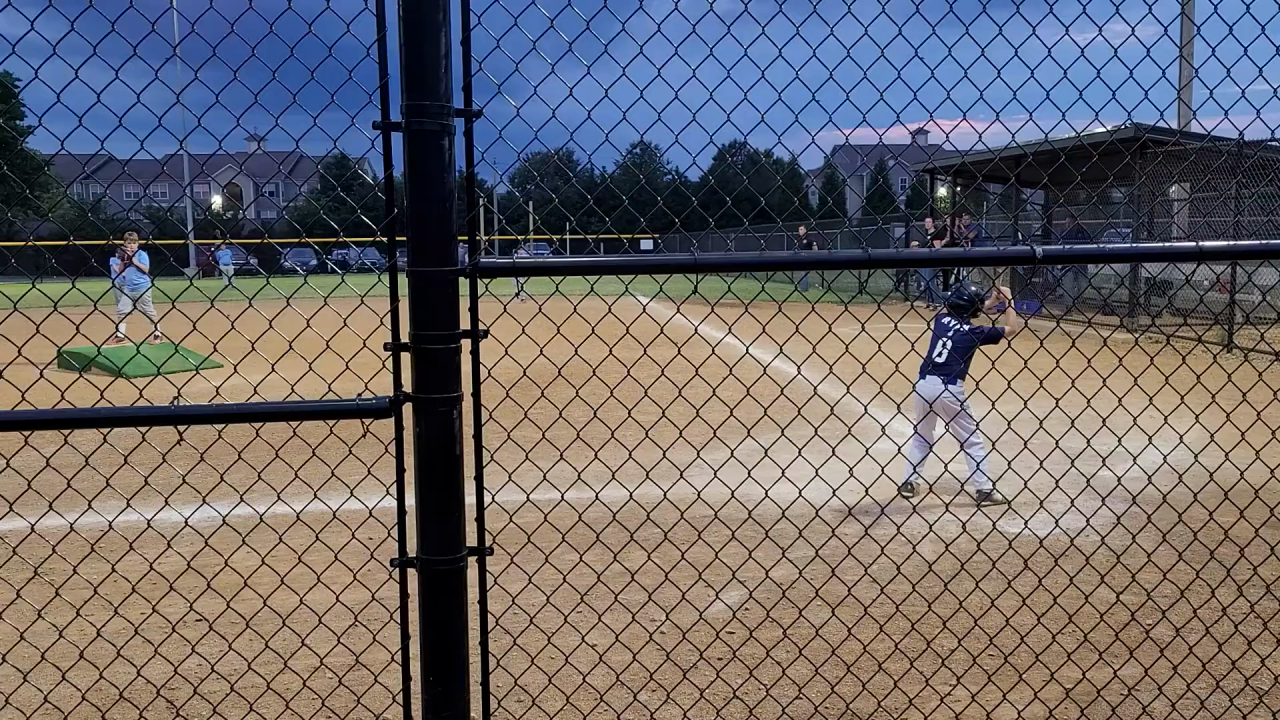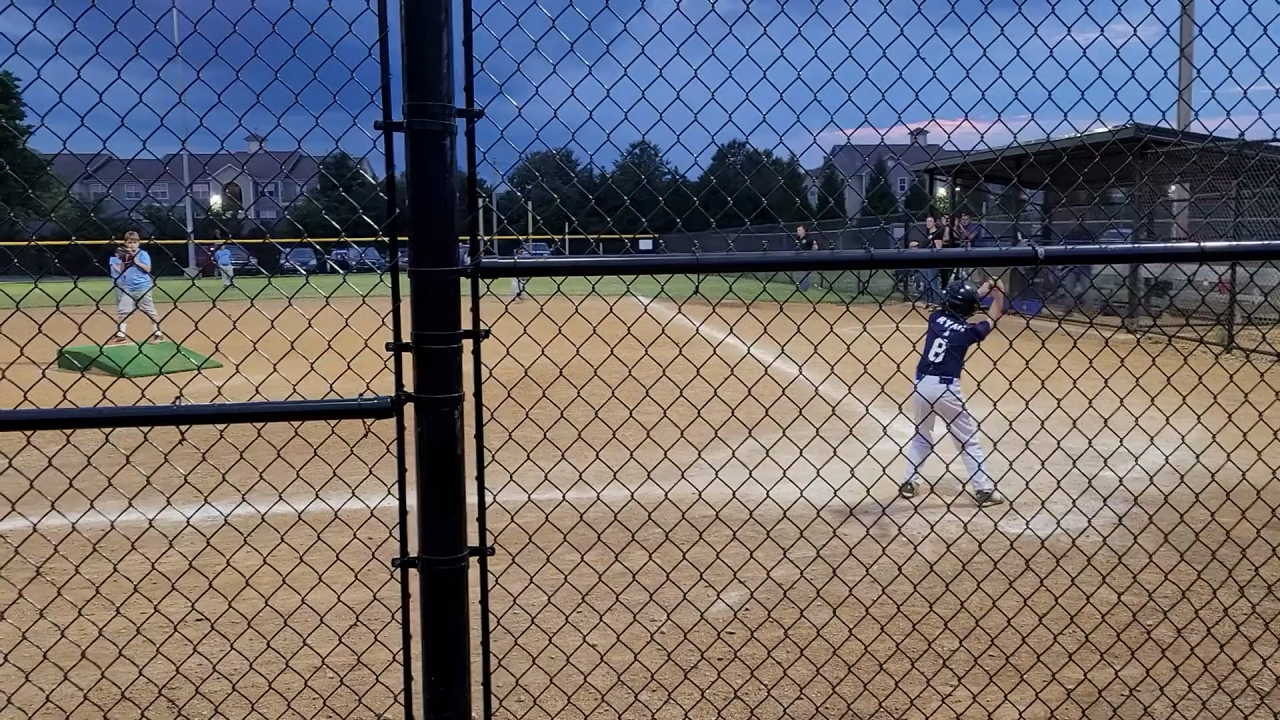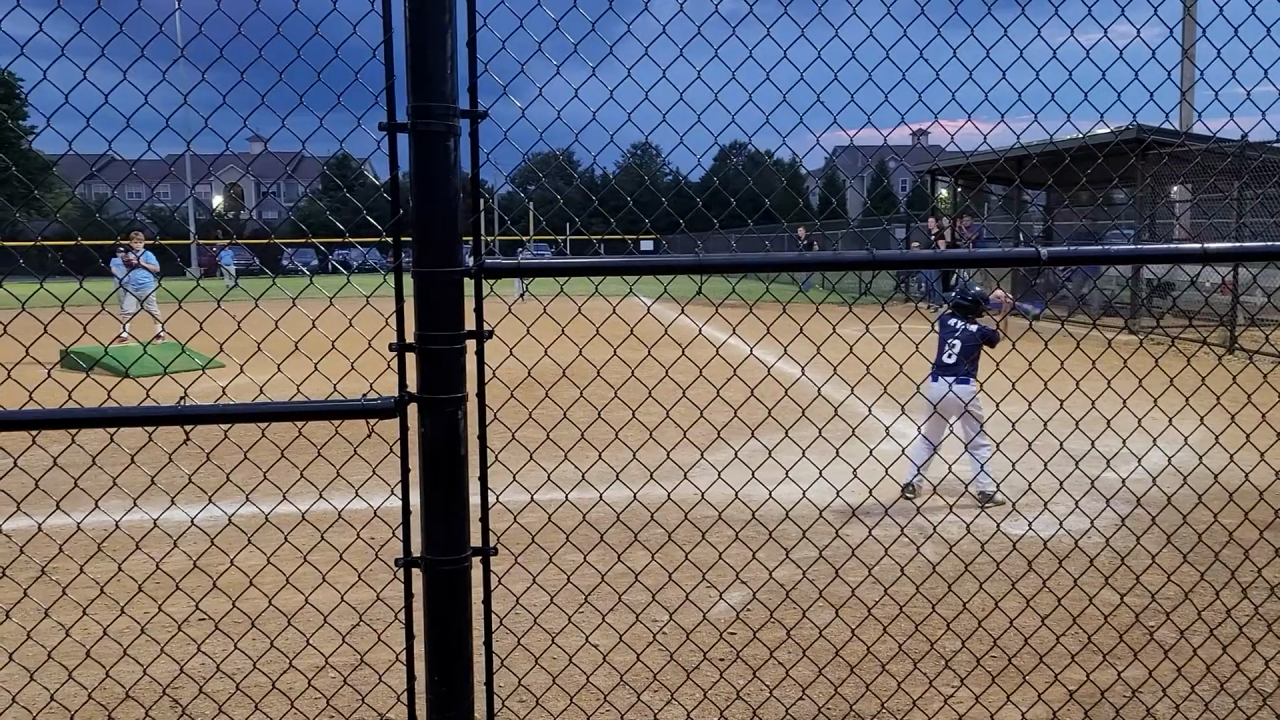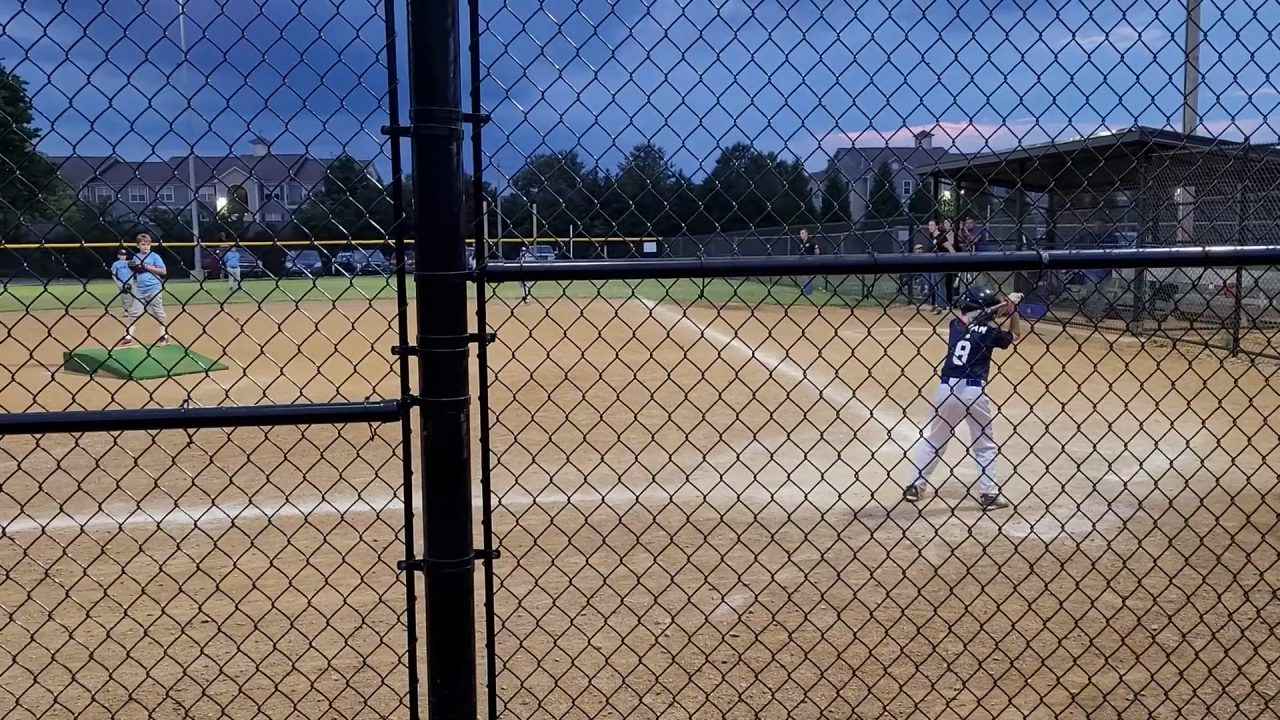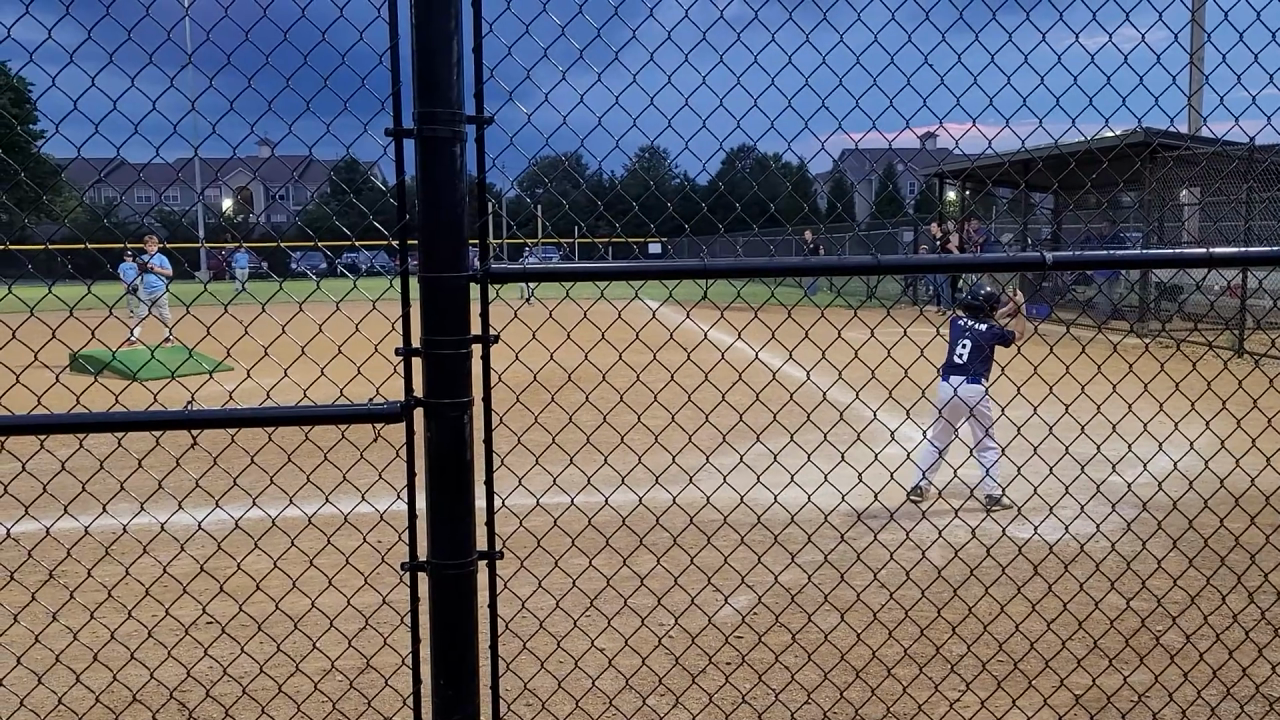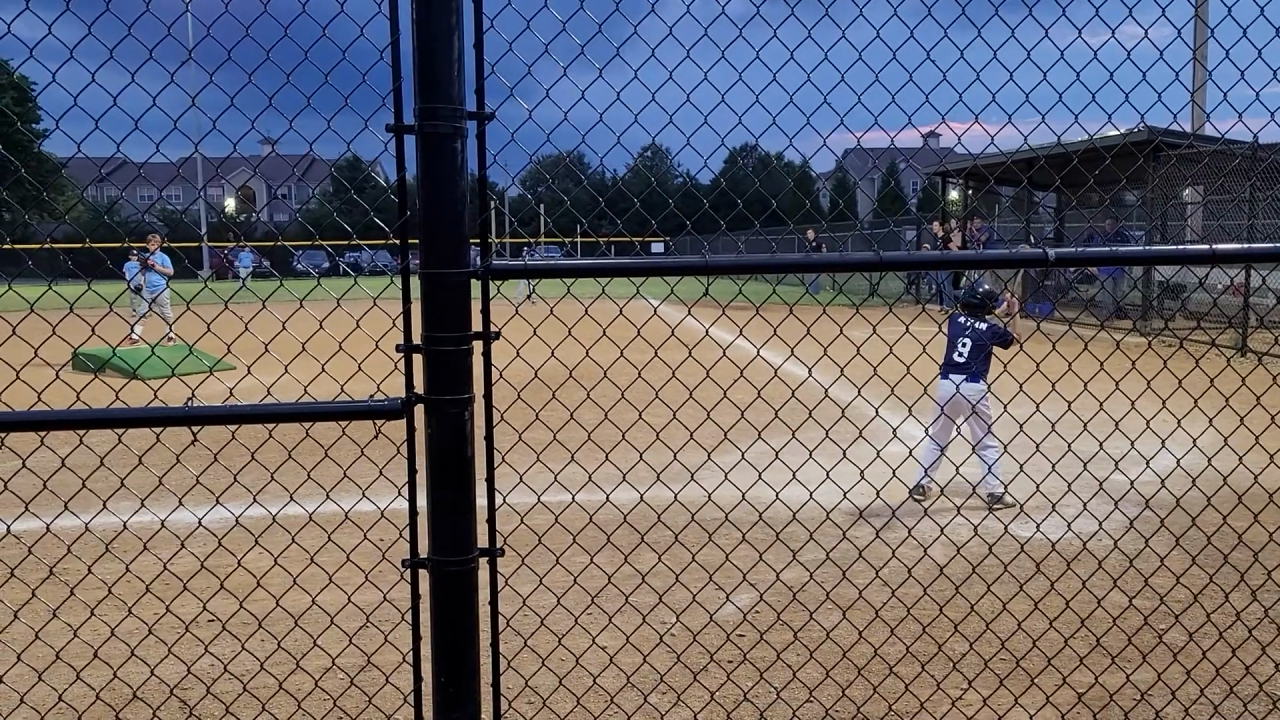
dt=0.3s
person 1, frame 1
left shoulder: (941, 319)
right shoulder: (975, 333)
left elbow: (959, 313)
right elbow: (1013, 328)
left wrist: (990, 300)
right wrist: (1008, 300)
left hip: (924, 384)
right hip: (950, 388)
left knee: (921, 436)
right knee: (972, 440)
left ankle: (908, 483)
right ankle: (984, 490)
person 1, frame 2
left shoulder: (936, 318)
right shoulder: (969, 331)
left elbow: (954, 305)
right elbow: (992, 319)
left wrist: (981, 291)
right wrist: (999, 293)
left hip: (922, 384)
right hip: (946, 388)
left knee: (920, 436)
right knee: (969, 440)
left ankle: (908, 483)
right ankle: (984, 490)
person 1, frame 3
left shoulder: (945, 320)
right shoulder: (980, 331)
left elbow: (960, 313)
right elbow: (999, 333)
left wrist: (990, 298)
right wrist: (1005, 309)
left hip: (936, 385)
right hip: (963, 387)
left knee: (927, 437)
right knee: (979, 442)
left ankle: (911, 483)
right ankle: (986, 491)
person 1, frame 4
left shoulder: (956, 324)
right shoulder: (990, 333)
right elbow: (1015, 335)
left wrist: (1004, 305)
right wrist: (1013, 309)
left hip: (946, 387)
right hip: (973, 390)
left knee: (932, 439)
right knee: (985, 445)
left ankle: (914, 486)
right ankle: (988, 494)
person 1, frame 5
left shoulder: (956, 322)
right shoulder: (992, 330)
right elbow: (1019, 335)
left wrist: (1008, 309)
right wrist: (1019, 308)
left hip: (947, 385)
right hip: (974, 389)
left knee: (936, 440)
right knee: (987, 445)
left ankle: (920, 488)
right ankle: (993, 495)
person 1, frame 6
left shoulder: (955, 319)
right shoulder: (991, 329)
right elbow: (1016, 338)
left wrist: (1003, 309)
right wrist: (1014, 311)
left hip: (947, 384)
right hip: (973, 387)
left knee: (936, 438)
right knee: (987, 443)
left ankle: (922, 485)
right ankle: (994, 493)
